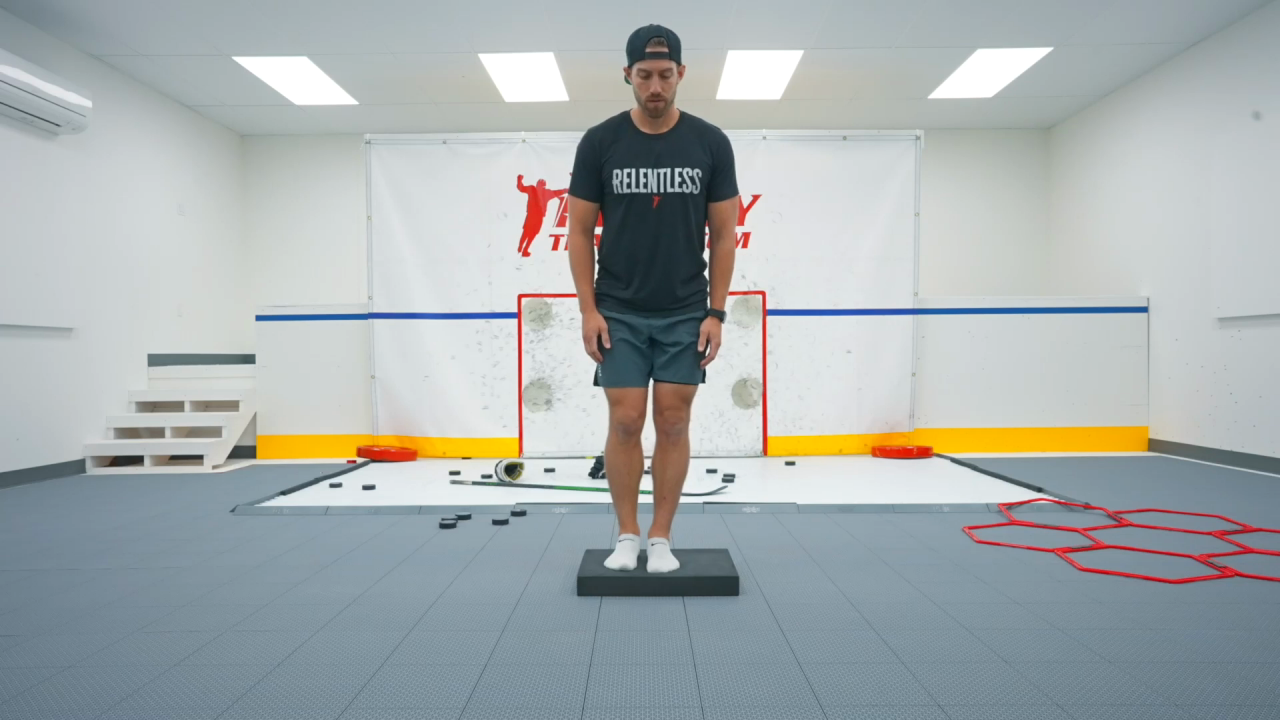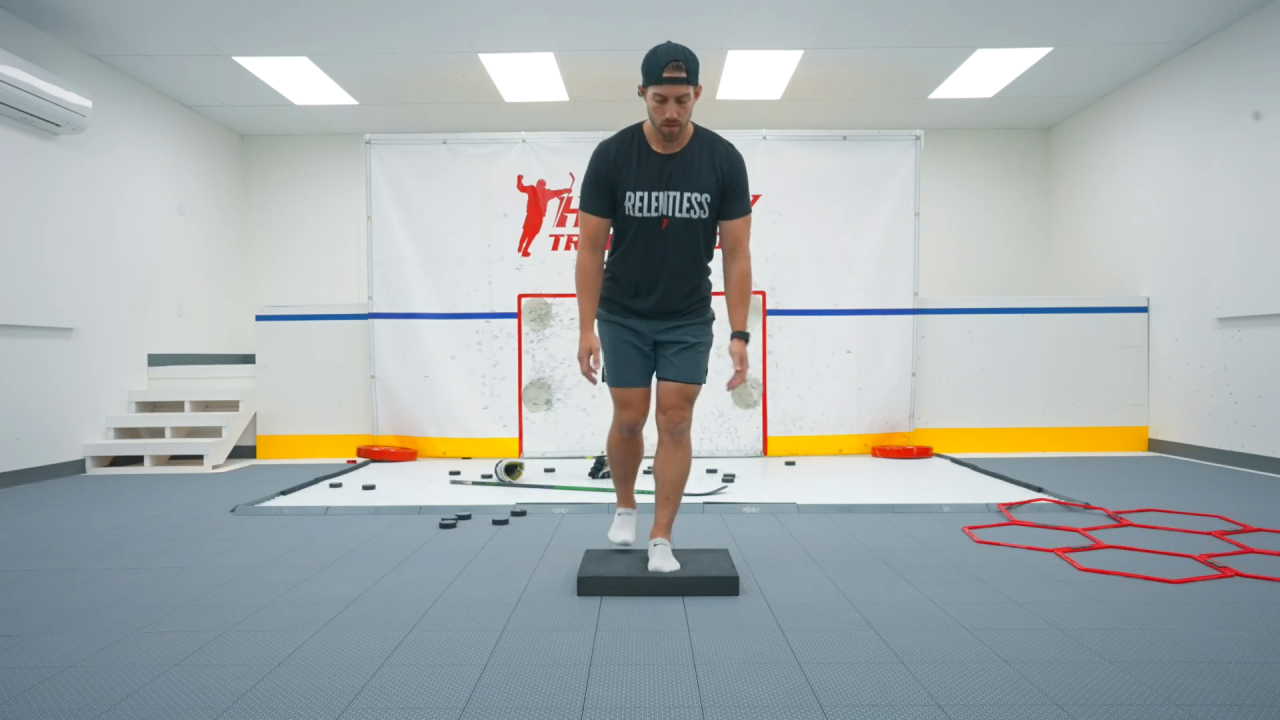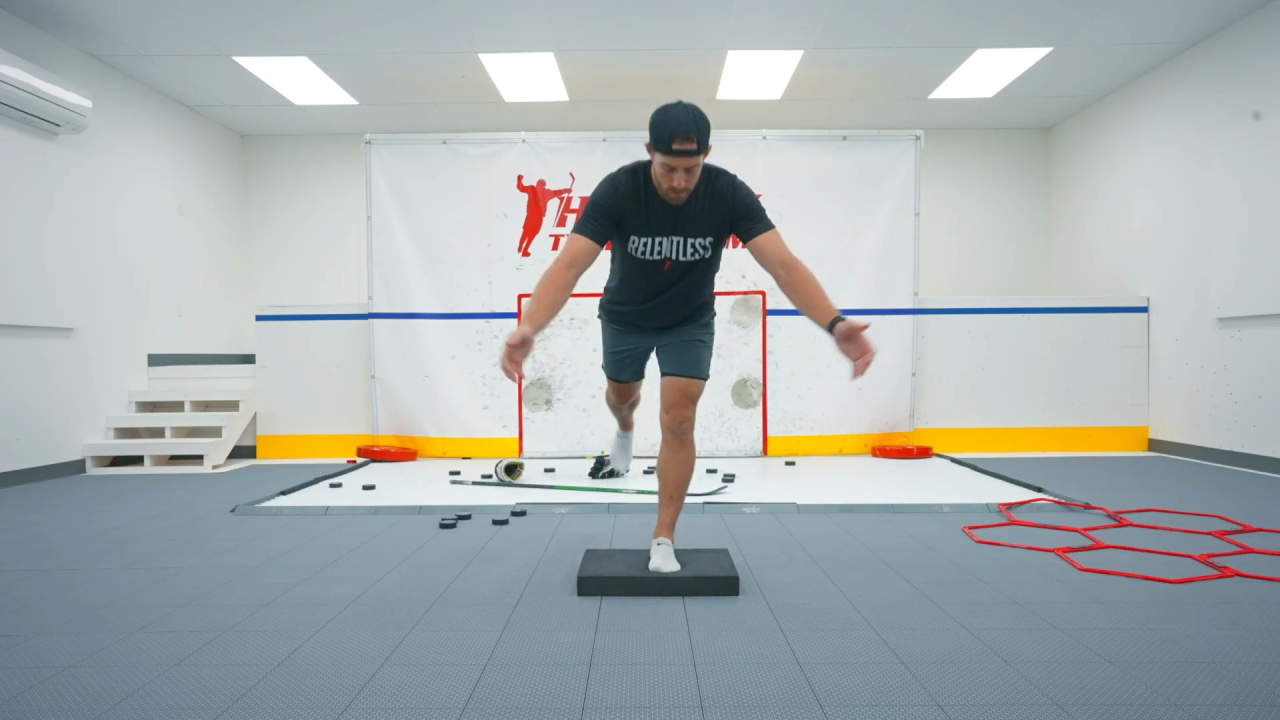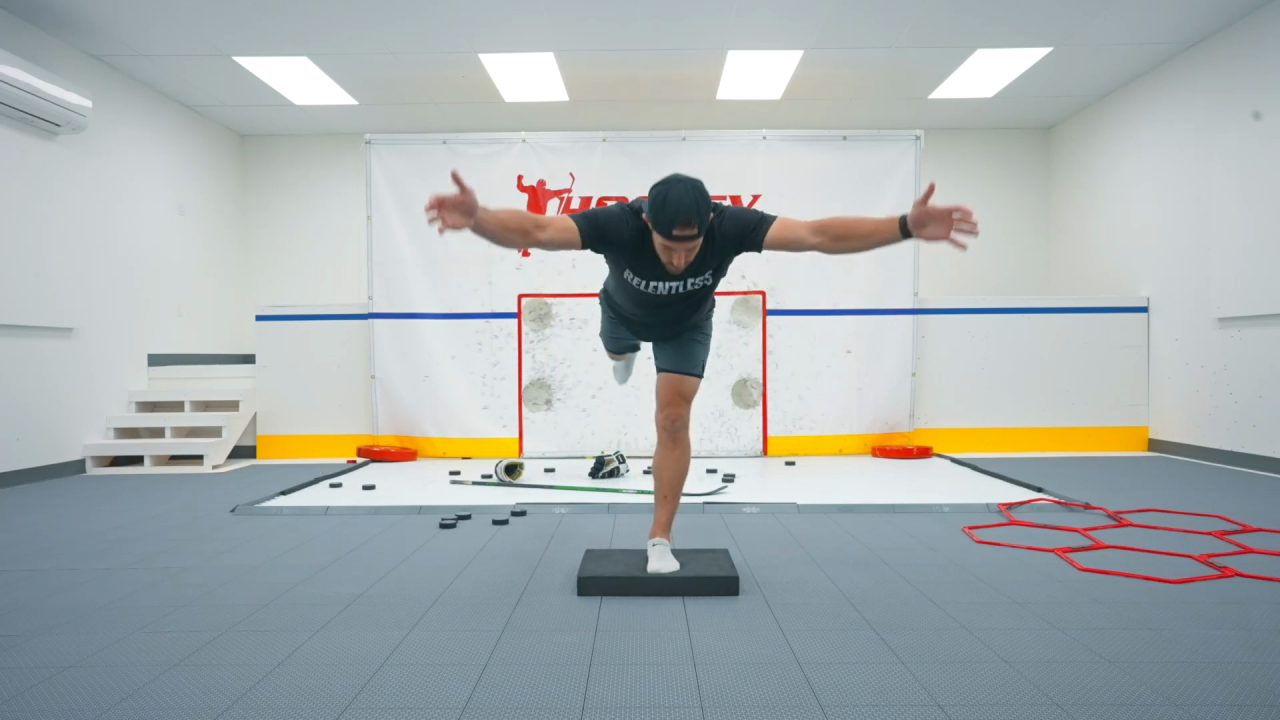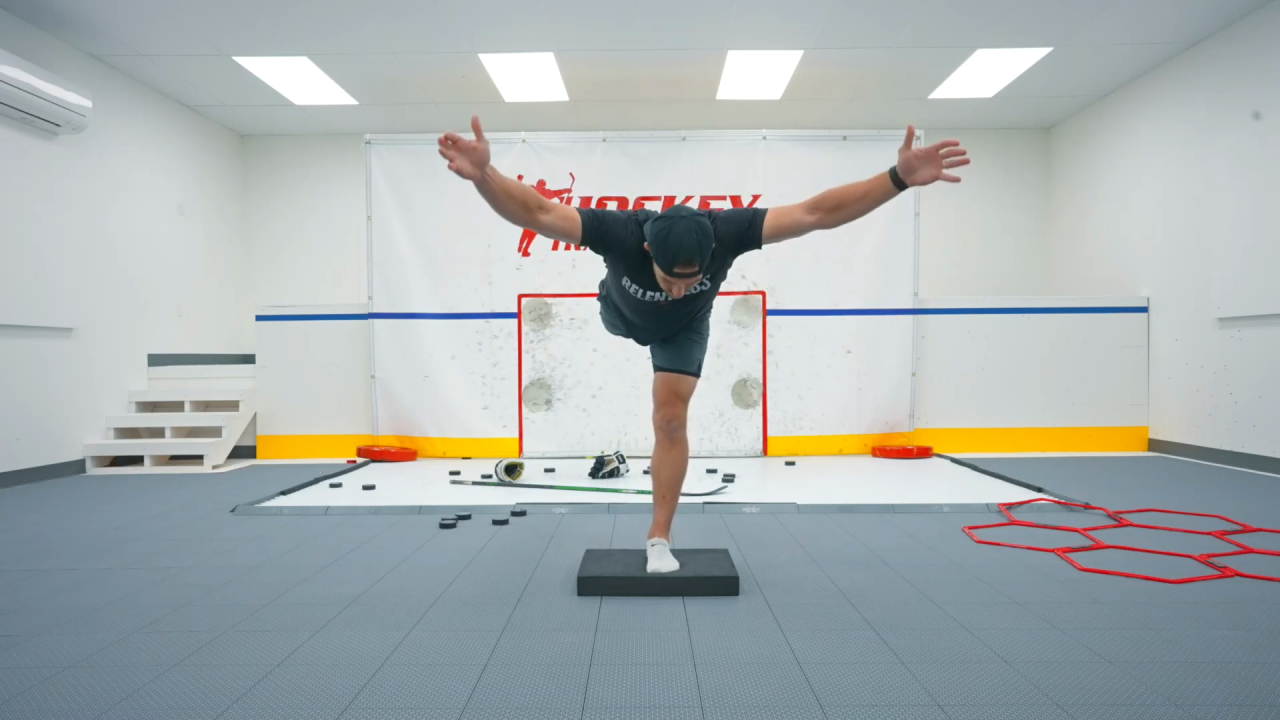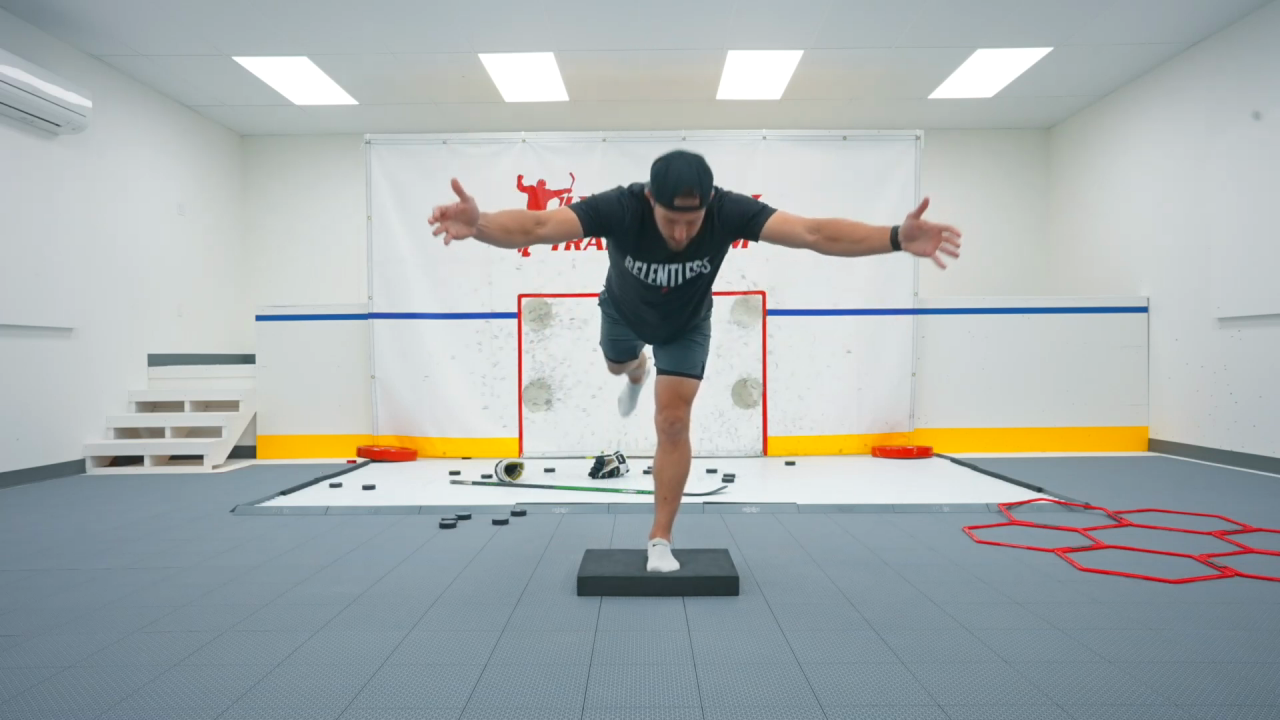
dt=0.4s
person 1, frame 1
left shoulder: (710, 142)
right shoulder: (600, 142)
left elbow: (724, 233)
right elbow: (580, 231)
left wrist: (716, 312)
right wrist: (589, 309)
left hip: (684, 313)
right hip: (619, 312)
left knee: (673, 422)
right knee: (625, 421)
left ankle: (660, 539)
right ankle: (628, 536)
person 1, frame 2
left shoulder: (723, 159)
right shoulder: (611, 155)
left elbow: (737, 254)
right elbow: (590, 248)
left wrist: (740, 335)
right wrist: (586, 328)
left hip: (688, 317)
right hip: (623, 314)
left knee: (675, 422)
right knee: (629, 419)
left ankle: (661, 540)
right ankle: (625, 508)
person 1, frame 3
left shoulder: (729, 194)
right shoulder: (617, 189)
left elbow: (783, 263)
right elbow: (569, 265)
left wrist: (833, 325)
right wrist: (528, 331)
left hip: (689, 320)
right hip: (625, 316)
left knee: (678, 421)
right knee: (622, 396)
left ankle: (662, 541)
right ankle: (623, 430)
person 1, frame 4
left shoulder: (729, 226)
right shoulder: (618, 224)
left elbow: (818, 235)
right elbow: (536, 230)
left wrist: (905, 227)
right wrist: (477, 219)
left hip: (686, 325)
right hip: (625, 314)
left knee: (673, 419)
right knee: (619, 348)
left ankle: (659, 541)
right ankle: (626, 351)
person 1, frame 5
left shoulder: (727, 231)
right shoulder: (620, 232)
left elbow: (817, 213)
right elbow: (537, 212)
left wrist: (899, 179)
right wrist: (484, 176)
left hip: (685, 327)
right hip: (623, 313)
left knee: (669, 419)
right knee: (628, 335)
left ankle: (659, 540)
person 1, frame 6
left shoulder: (729, 211)
right shoulder: (619, 207)
left elbow: (814, 233)
right elbow: (536, 226)
left wrist: (897, 237)
right wrist: (478, 222)
left hip: (686, 324)
right hip: (624, 313)
left knee: (673, 420)
right knee: (618, 365)
left ankle: (660, 540)
right ankle: (637, 370)
